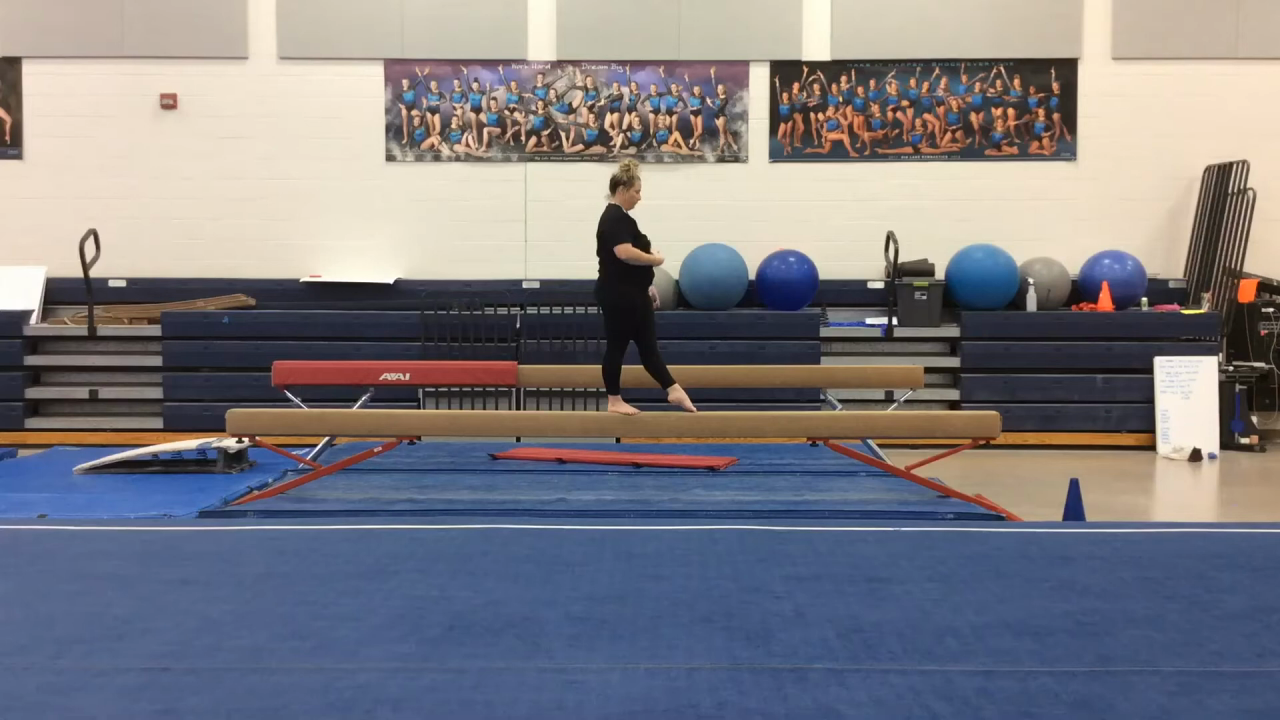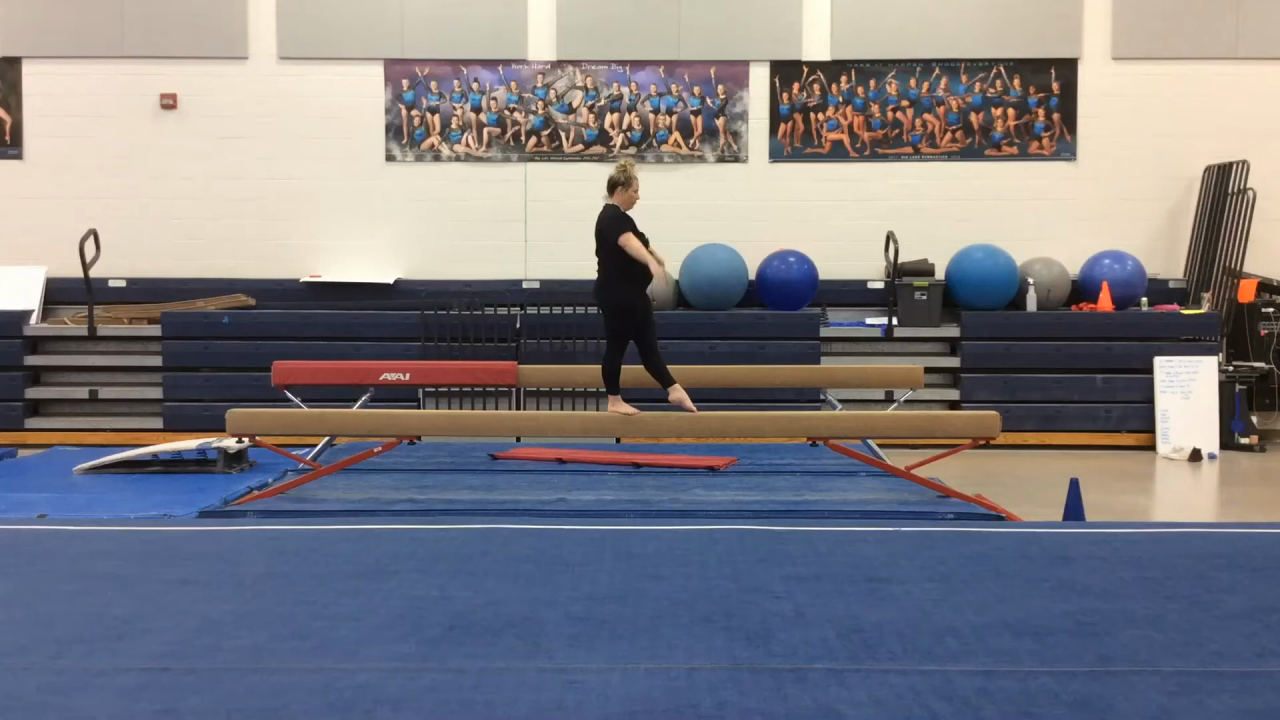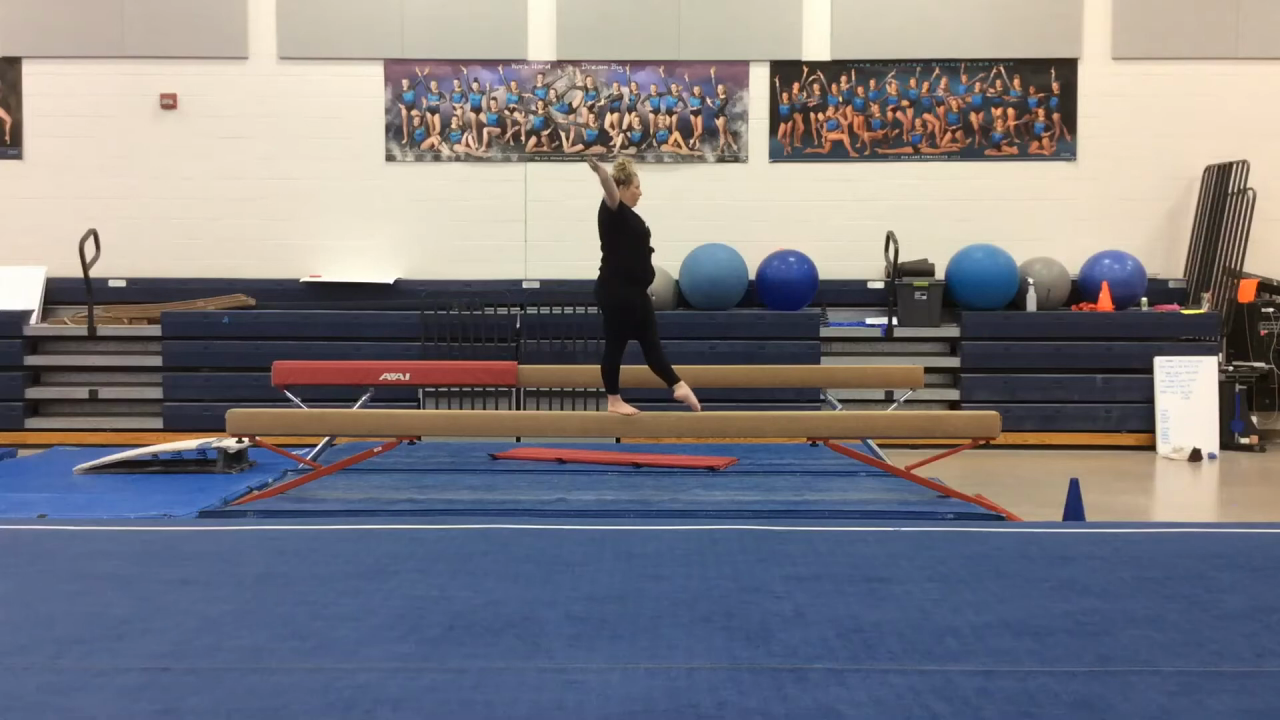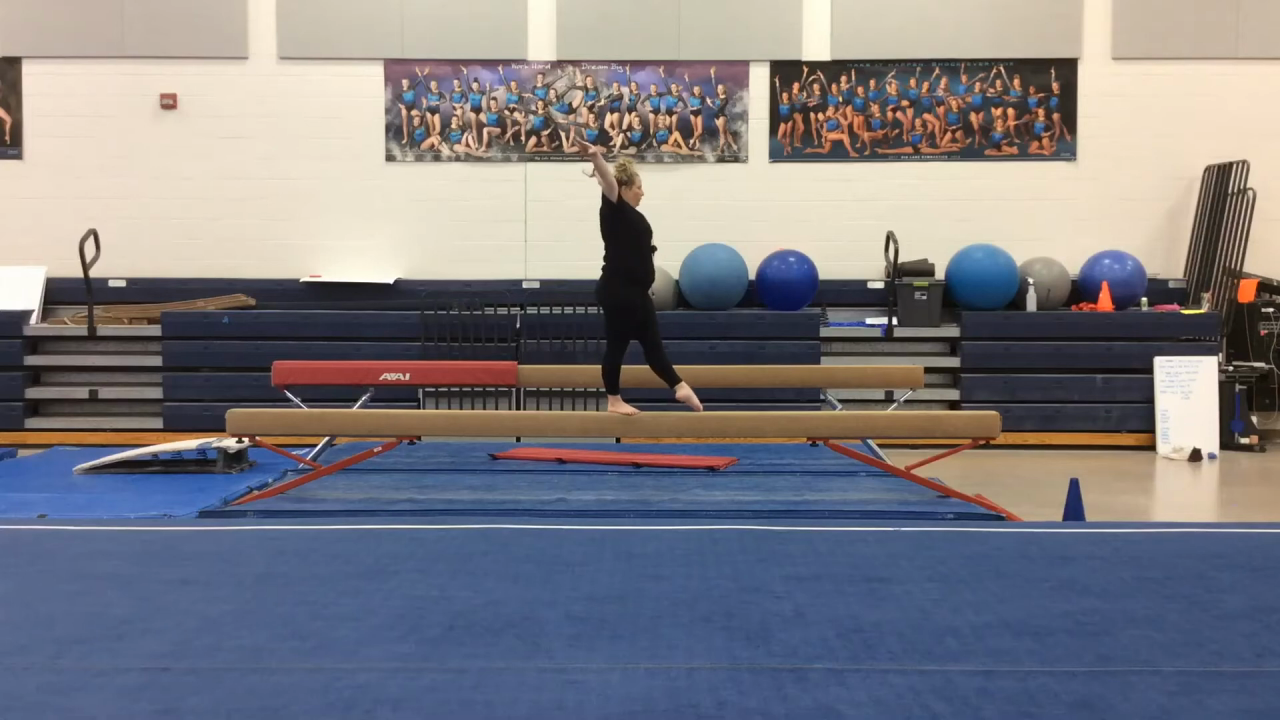
dt=0.3s
person 1, frame 1
left shoulder: (621, 217)
right shoulder: (614, 218)
right elbow: (625, 253)
left wrist: (647, 287)
right wrist: (655, 260)
left hip: (633, 295)
right hip: (617, 296)
left knee: (648, 346)
right knee: (617, 346)
left ankle: (674, 391)
right ankle: (614, 401)
person 1, frame 2
left shoulder: (619, 217)
right shoulder: (611, 217)
left elbow: (633, 240)
right elbow: (629, 243)
left wrist: (654, 255)
right wrist: (652, 262)
left hip: (632, 293)
right hip: (616, 294)
left knee: (648, 345)
right knee: (617, 346)
left ankle: (674, 391)
right ankle: (614, 401)
person 1, frame 3
left shoulder: (626, 211)
right shoulder: (612, 209)
right elbow: (610, 191)
right wrist: (601, 170)
left hip: (635, 291)
right hip: (616, 292)
left knee: (651, 342)
right knee: (616, 345)
left ankle: (679, 387)
right ankle: (614, 400)
person 1, frame 4
left shoulder: (628, 212)
right shoulder: (614, 209)
left elbow: (609, 181)
right elbow: (609, 183)
left wrist: (600, 172)
right wrist: (595, 157)
left hip: (636, 292)
right hip: (617, 291)
left knee: (653, 342)
right knee: (617, 345)
left ankle: (681, 388)
right ankle: (614, 401)
